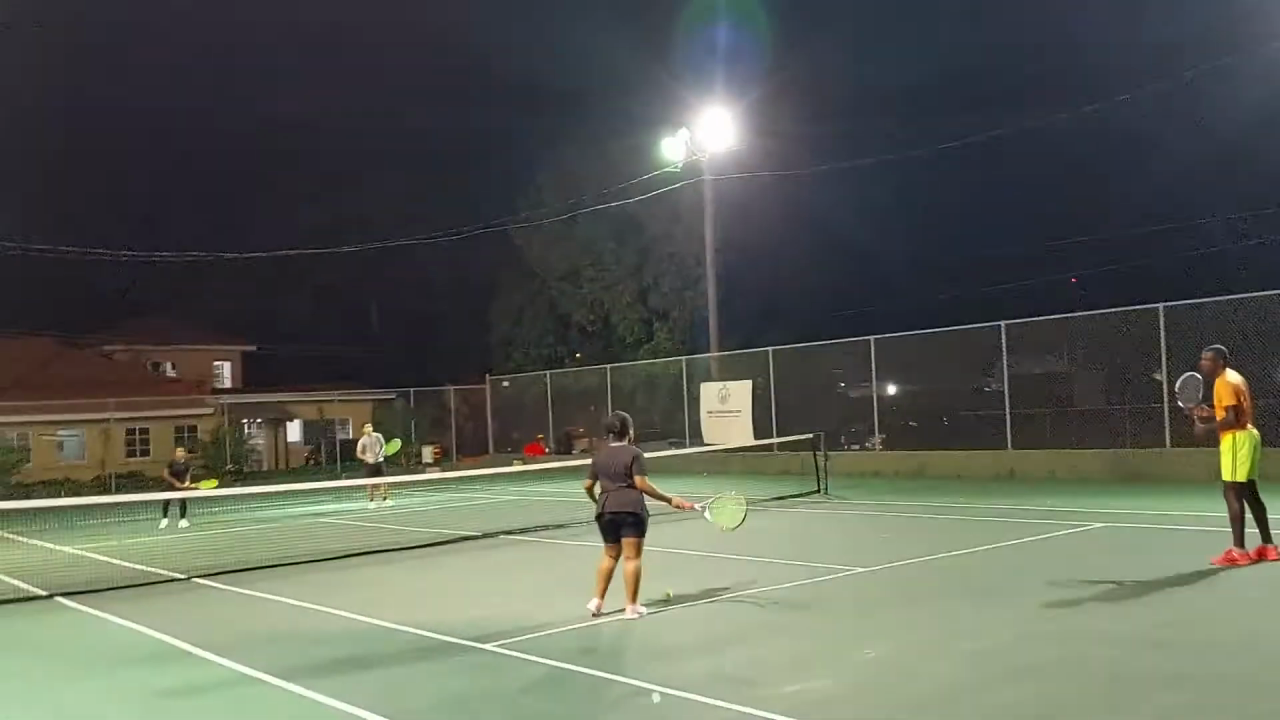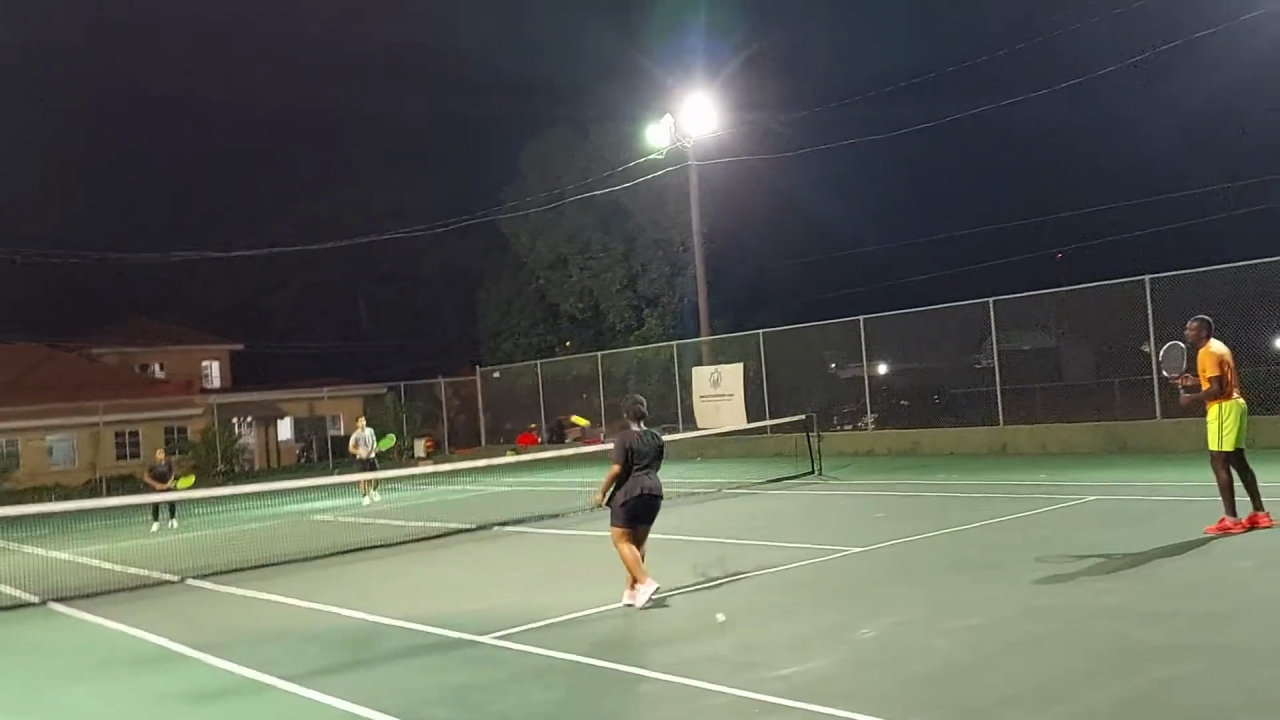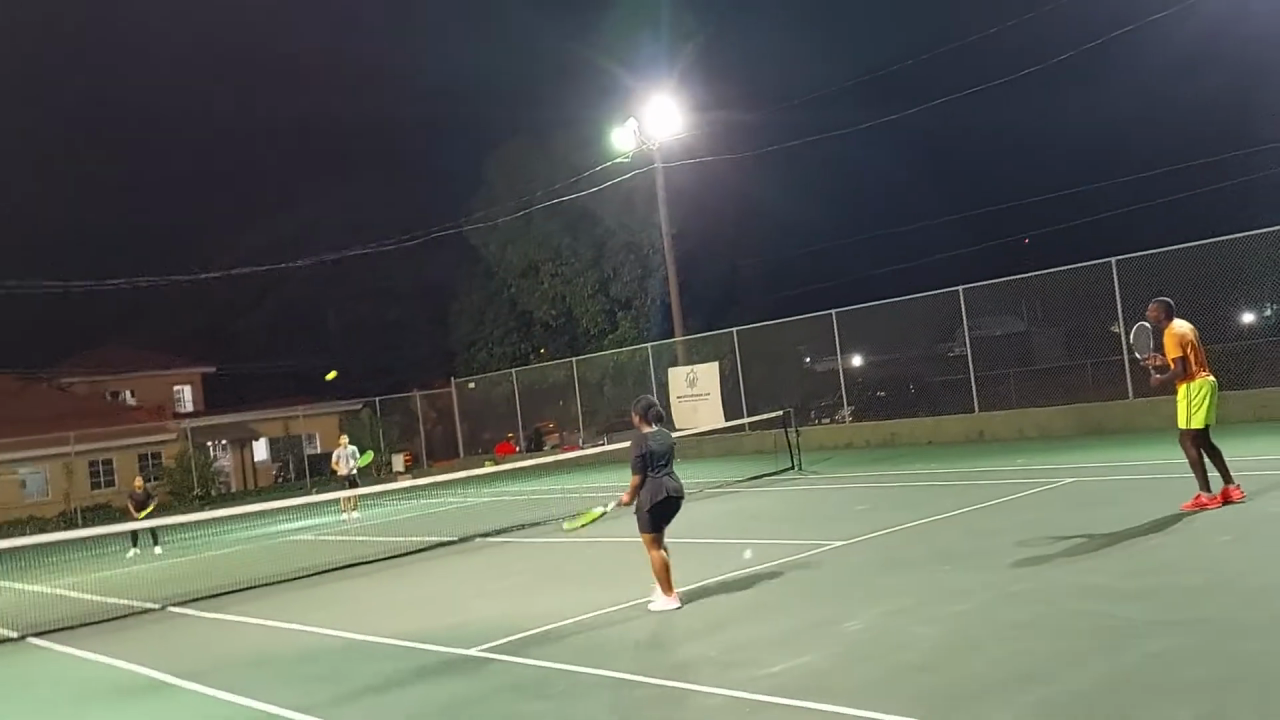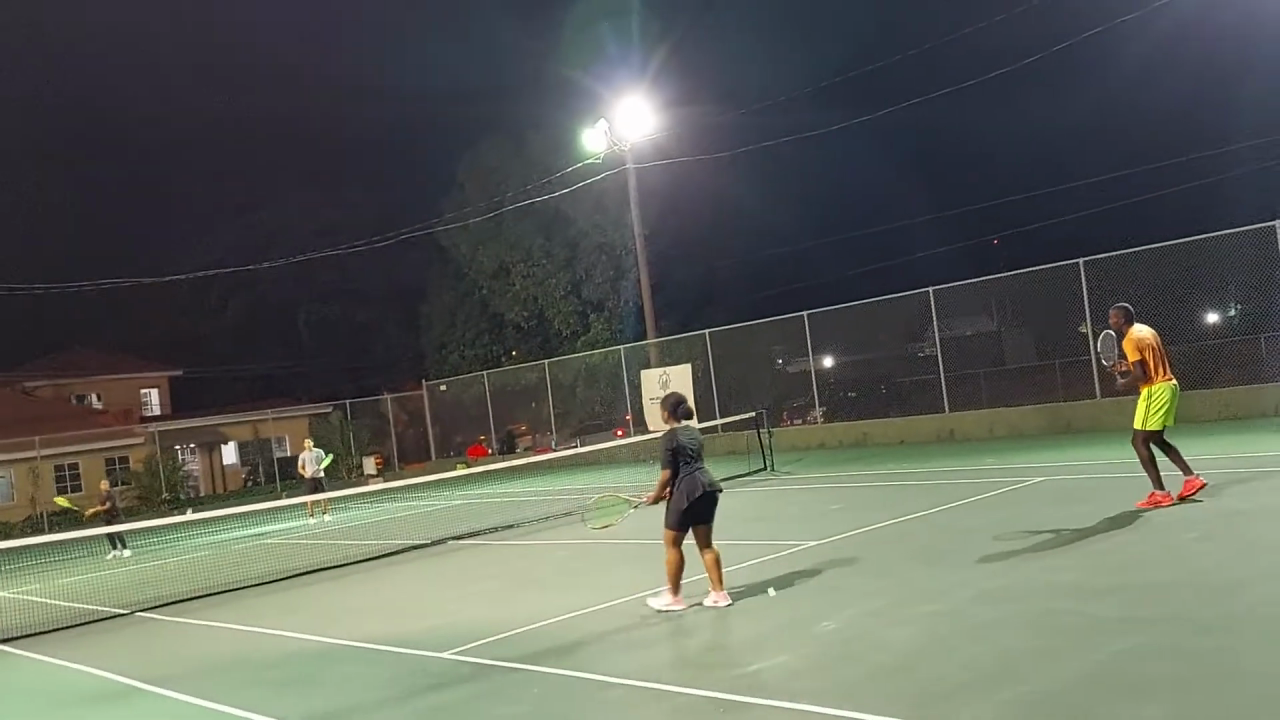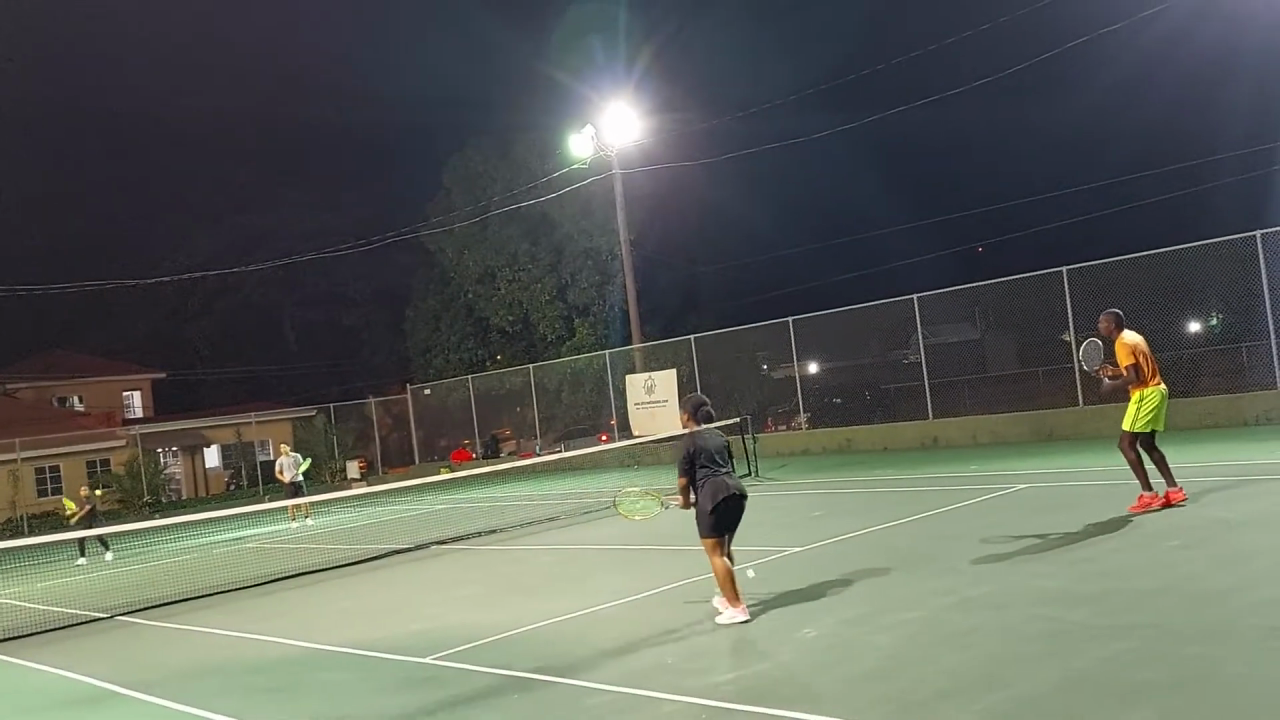
dt=0.5s
person 1, frame 1
left shoulder: (600, 455)
right shoulder: (634, 453)
left elbow: (588, 485)
right elbow: (642, 484)
left wrist: (597, 502)
right wrist: (670, 500)
left hip: (606, 509)
right hip: (631, 508)
left knee: (610, 555)
right knee: (632, 557)
left ankle: (598, 600)
right ankle: (632, 606)
person 1, frame 2
left shoulder: (624, 438)
right shoulder: (656, 438)
left elbow: (616, 470)
left wrist: (602, 493)
left hip: (629, 493)
right hip: (652, 492)
left knee: (622, 541)
right knee: (638, 543)
left ankle: (645, 583)
right ankle: (631, 591)
person 1, frame 3
left shoulder: (640, 442)
right shoulder: (666, 436)
left elbow: (638, 478)
left wrist: (629, 497)
right wrist: (636, 493)
left hip: (653, 496)
right hip: (673, 491)
left knee: (654, 547)
right knee: (655, 542)
left ankle: (669, 596)
right ankle: (664, 588)
person 1, frame 4
left shoulder: (670, 438)
right shoulder: (694, 432)
left elbow: (667, 474)
left wrist: (656, 495)
right wrist: (670, 491)
left hip: (686, 494)
right hip: (707, 488)
left knee: (672, 545)
right knee: (706, 545)
left ankle: (673, 596)
right ankle: (719, 594)
person 1, frame 5
left shoulder: (688, 442)
right shoulder: (719, 436)
left elbow: (684, 480)
left wrist: (685, 501)
left hip: (713, 498)
right hip: (735, 492)
left knee: (716, 554)
right knee: (723, 549)
left ankle: (737, 608)
right ankle: (727, 598)
person 2, frame 1
left shoulder: (1224, 382)
right shoulder: (1233, 378)
left elbow: (1233, 419)
left wrist: (1207, 428)
right wrist: (1211, 413)
left hip: (1237, 439)
right hip: (1246, 436)
left knee: (1232, 493)
right knee: (1249, 492)
left ankle: (1239, 551)
right ankle: (1268, 546)
person 2, frame 2
left shoulder: (1208, 353)
right shoulder: (1218, 347)
left elbow: (1217, 389)
left wrist: (1192, 398)
right wrist: (1196, 382)
left hip: (1223, 409)
right hip: (1233, 405)
left knee: (1219, 462)
right knee: (1238, 461)
left ankle: (1232, 520)
right ankle: (1259, 514)
person 2, frame 3
left shoulder: (1171, 334)
right shoulder: (1184, 326)
left elbow: (1181, 370)
left wrist: (1160, 380)
right wrist: (1165, 361)
left hip: (1193, 387)
right hip: (1205, 383)
left knee: (1188, 440)
right knee: (1202, 439)
left ankle: (1207, 496)
right ankle: (1231, 487)
person 2, frame 4
left shoulder: (1130, 340)
right shoulder: (1146, 330)
left elbow: (1141, 374)
left wrist: (1124, 384)
right wrist: (1129, 367)
left hip: (1155, 391)
right hip: (1168, 386)
left knee: (1140, 442)
right knee: (1156, 439)
left ankle: (1160, 494)
right ankle: (1191, 478)
person 2, frame 5
left shoulder: (1122, 343)
right shoulder: (1133, 336)
left elbow: (1134, 377)
left wrist: (1112, 385)
right wrist: (1115, 371)
left hip: (1146, 395)
right hip: (1156, 391)
left knee: (1126, 444)
right knee: (1147, 443)
left ankle: (1149, 495)
right ankle: (1173, 490)
